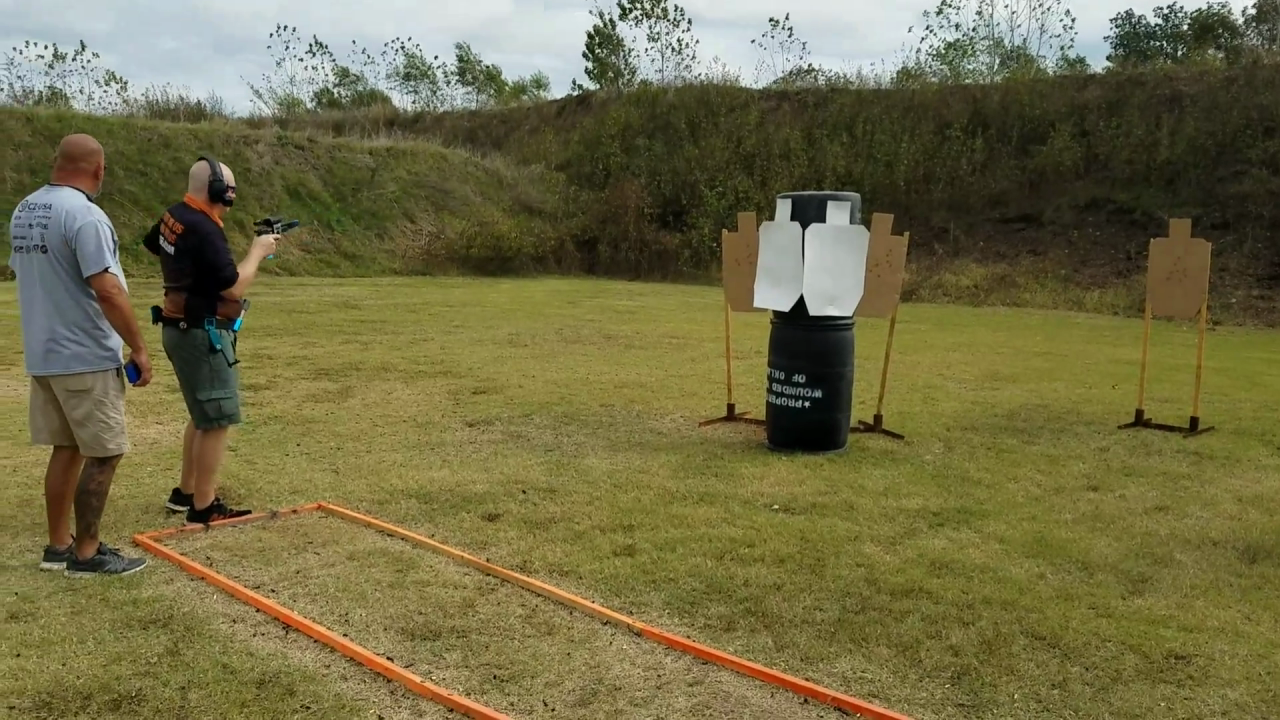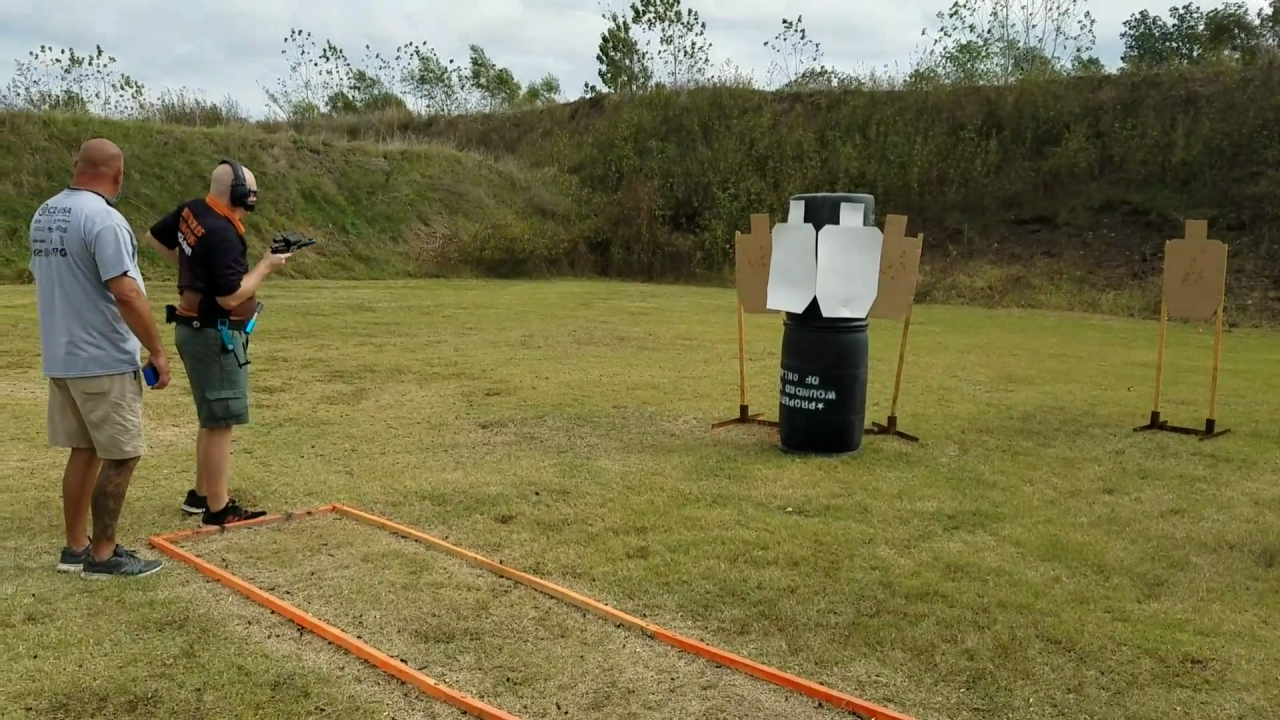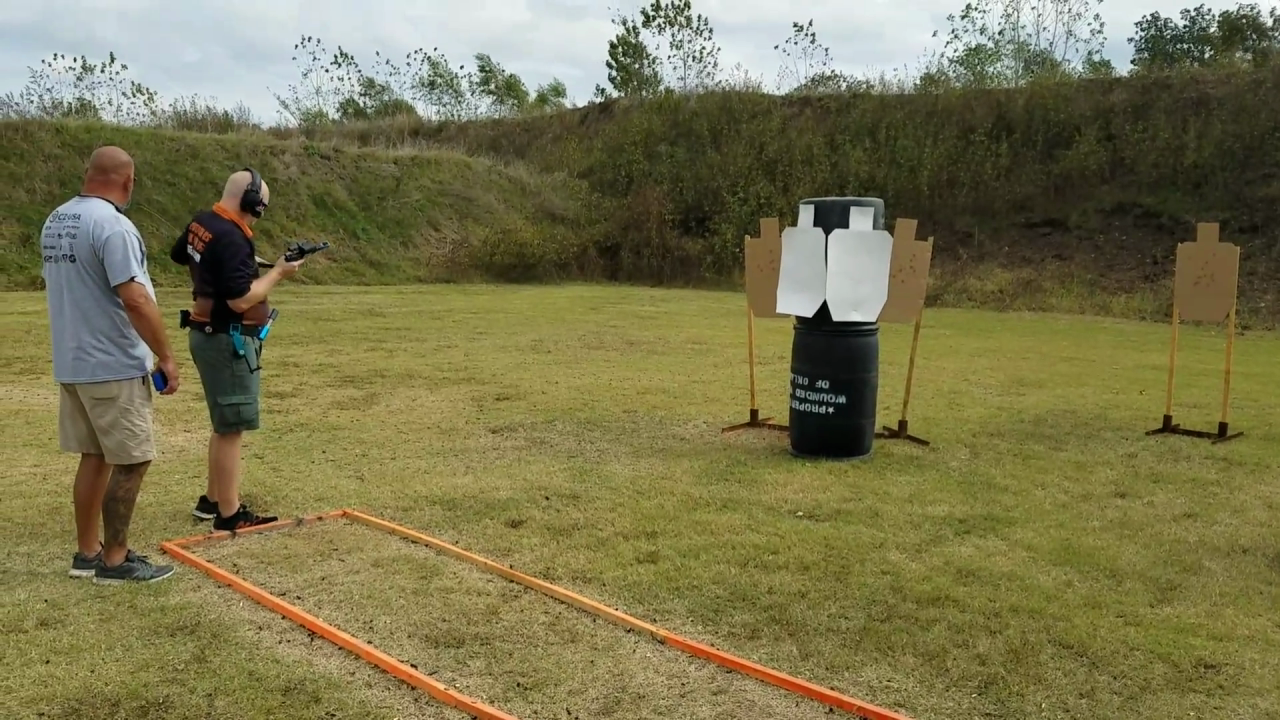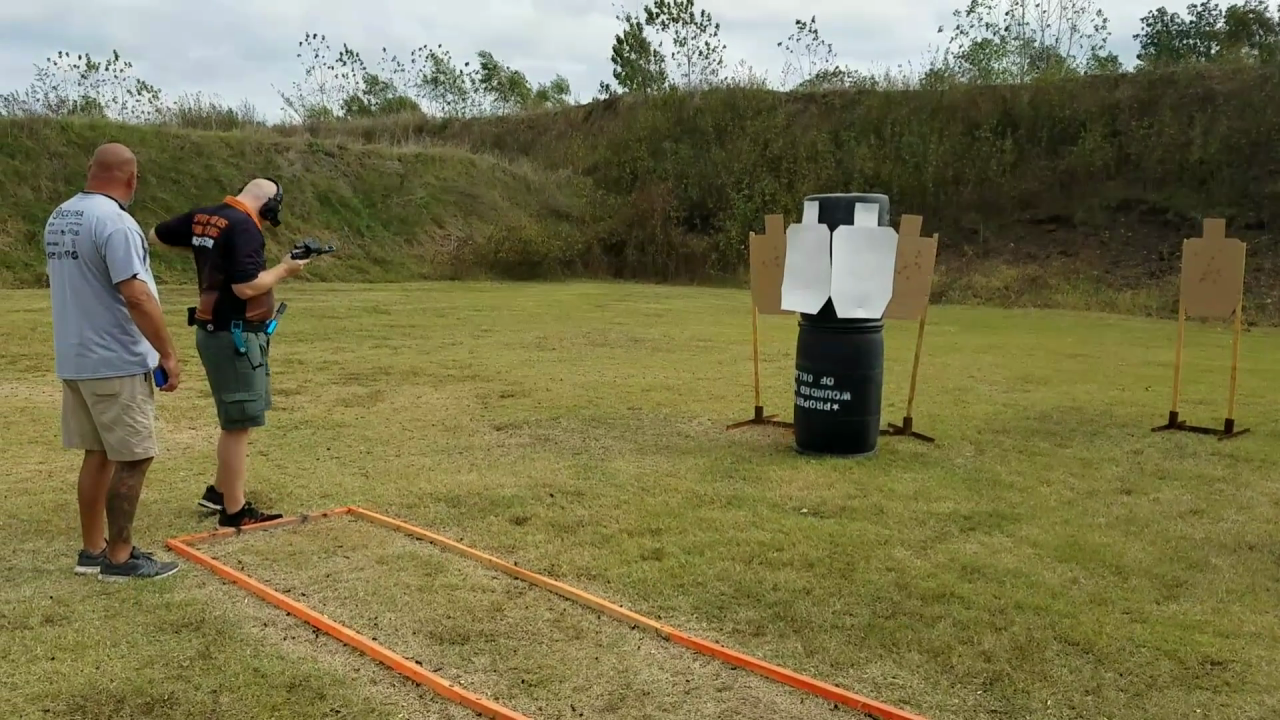
dt=0.5s
person 1, frame 1
left shoulder: (24, 211)
right shoulder: (84, 215)
left elbow: (24, 275)
right elbow: (107, 292)
right wrist: (138, 349)
left hip: (43, 356)
right hip: (86, 359)
left knee: (66, 449)
right knee: (103, 453)
left ankle: (59, 544)
right ankle: (86, 552)
person 1, frame 2
left shoulder: (44, 214)
right shoulder: (103, 218)
right elbow: (126, 294)
right wrist: (156, 352)
left hip: (61, 358)
right hip: (103, 361)
left knee: (84, 451)
right knee: (120, 456)
left ankle: (76, 547)
right ankle: (103, 554)
person 1, frame 3
left shoulder: (55, 221)
right shoulder: (112, 225)
right elbow: (135, 301)
right wrist: (166, 357)
left hip: (73, 364)
right hip: (113, 367)
left knee: (95, 457)
right knee: (130, 461)
left ankle: (88, 552)
right ankle: (115, 559)
person 1, frame 4
left shoulder: (59, 217)
right shoulder: (114, 221)
right elbow: (137, 297)
right wrist: (167, 354)
left hip: (75, 360)
right hip: (115, 363)
left knee: (98, 454)
right knee: (132, 458)
left ankle: (93, 549)
right ankle: (119, 556)
person 2, frame 1
left shoulder: (176, 215)
right shoulder: (202, 228)
left elbow: (156, 246)
right elbow: (233, 287)
right wrist: (257, 251)
left hip: (183, 329)
right hip: (202, 334)
left knee: (203, 416)
right knee: (218, 420)
left ankle: (186, 491)
right ankle: (204, 506)
person 2, frame 2
left shoulder: (193, 211)
right shoulder: (222, 235)
left elbow: (155, 237)
right elbow: (230, 297)
right wrist: (266, 266)
left hip: (196, 328)
right hip: (214, 334)
left knee: (213, 418)
right knee: (221, 421)
left ankle: (201, 493)
right ankle: (218, 508)
person 2, frame 3
left shoulder: (202, 222)
right shoulder: (230, 238)
left elbow: (179, 256)
right elbow: (241, 300)
right wrist: (277, 273)
left hip: (210, 335)
right hip: (227, 339)
left knee: (225, 424)
right knee: (232, 427)
left ankle: (212, 499)
right ankle: (229, 514)
person 2, frame 4
left shoulder: (202, 217)
right shoulder: (244, 226)
left elbow: (156, 236)
right elbow: (246, 286)
right wrist: (284, 268)
left hip: (218, 330)
right hip: (233, 334)
left knee: (239, 418)
right knee: (239, 423)
left ankle: (220, 491)
right ankle: (234, 510)
